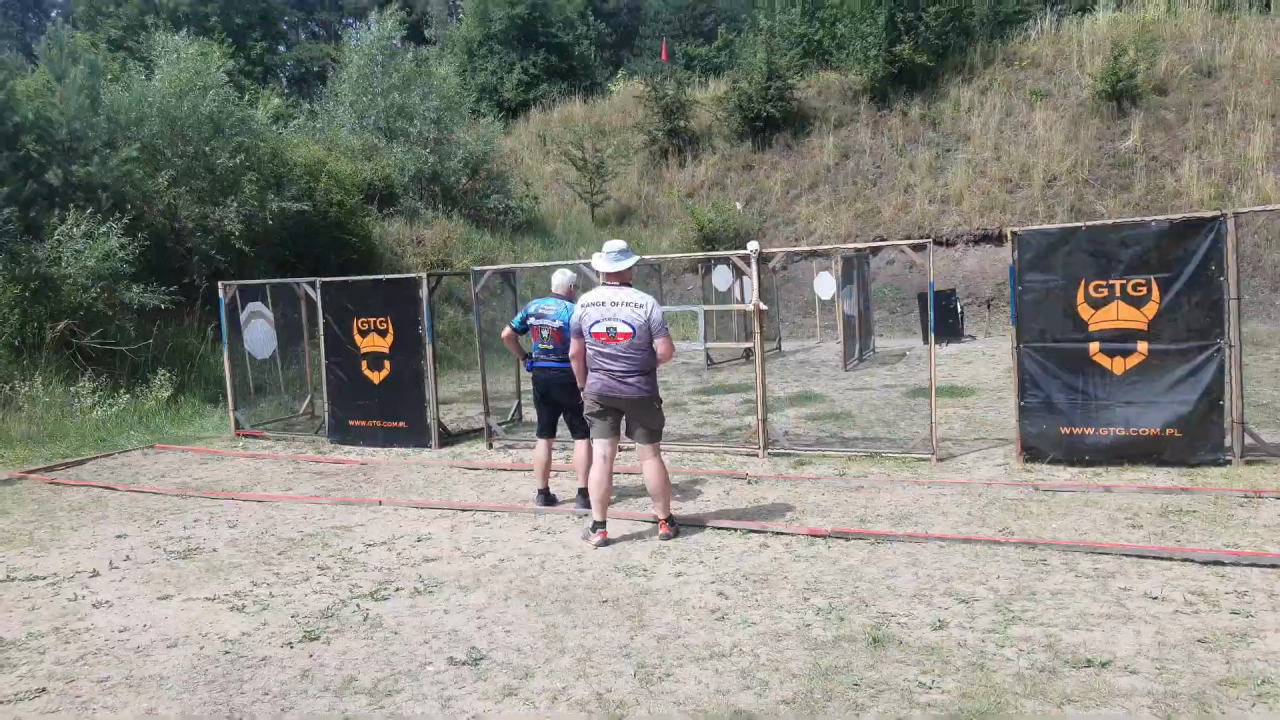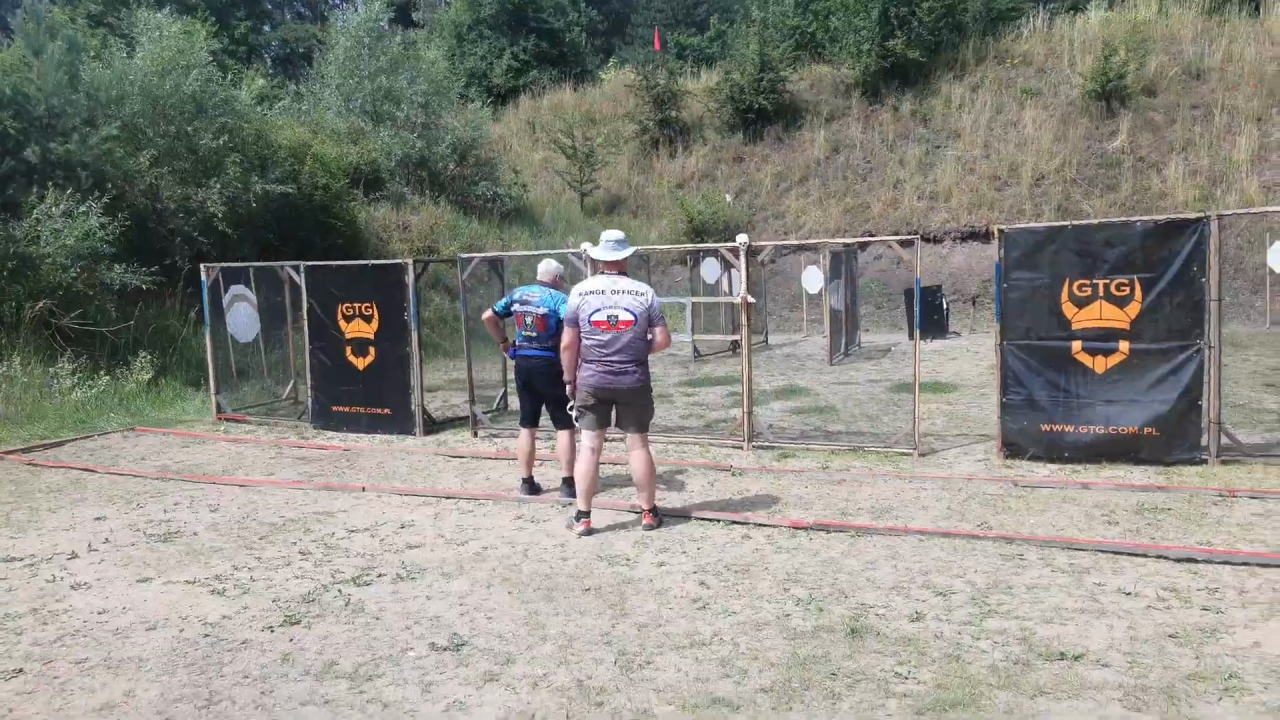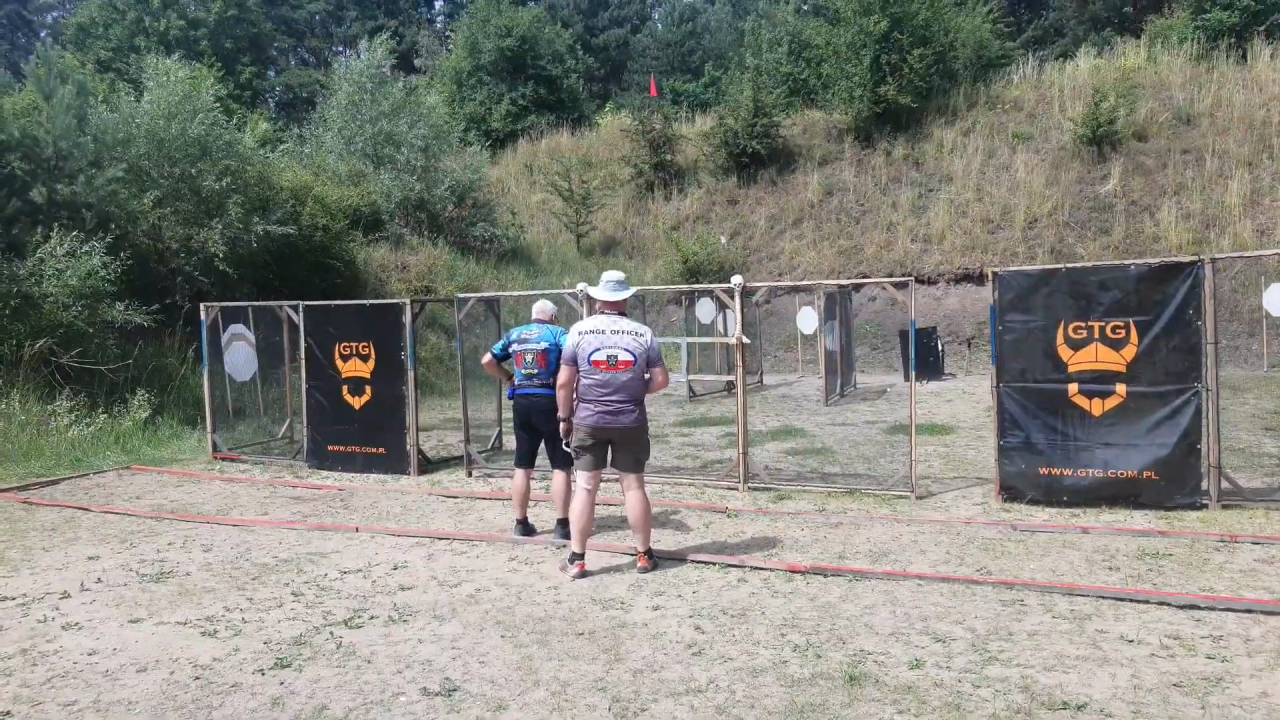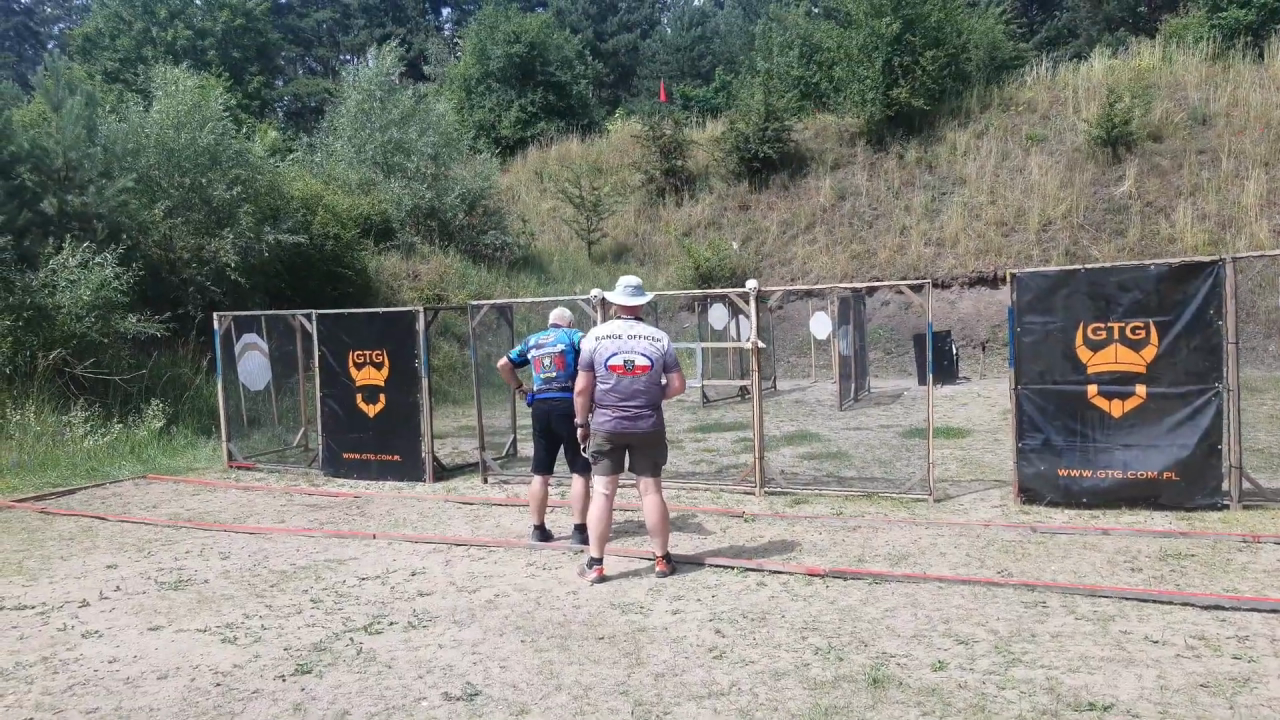
dt=0.5s
person 1, frame 1
left shoulder: (585, 303)
right shoulder: (645, 303)
left elbow: (575, 353)
right elbow: (665, 352)
left wrist: (584, 385)
right wrist: (647, 361)
left hip: (600, 391)
right hip: (640, 391)
left knee: (602, 457)
right knee: (650, 455)
left ankle: (598, 528)
right ankle: (665, 522)
person 1, frame 2
left shoulder: (580, 291)
right shoulder: (644, 292)
left elbow: (568, 344)
right elbow: (662, 340)
left wrist: (570, 379)
left hip: (592, 381)
right hip: (633, 381)
left knee: (589, 447)
right knee: (638, 446)
left ankle: (582, 517)
right ankle: (649, 513)
person 1, frame 3
left shoulder: (579, 330)
right shoulder: (643, 333)
left elbow: (564, 382)
right elbow: (661, 380)
left wrist: (564, 417)
left hip: (588, 420)
right hip: (631, 421)
left knee: (585, 487)
right knee: (634, 486)
left ankle: (576, 559)
right ankle: (644, 555)
person 1, frame 4
left shoulder: (596, 335)
right shoulder: (659, 338)
left elbow: (582, 388)
right elbow: (677, 385)
left wrist: (581, 422)
left hip: (606, 425)
right hip: (648, 426)
left knee: (602, 492)
right knee: (651, 490)
left ankle: (595, 564)
right ankle: (662, 559)
person 2, frame 1
left shoulder: (532, 307)
right shoulder: (572, 310)
left elbow: (507, 335)
left wrist: (525, 357)
left hip: (540, 376)
right hip: (567, 377)
left knee: (544, 437)
right knee: (582, 436)
left ankle: (542, 494)
right ankle: (583, 494)
person 2, frame 2
left shoulder: (517, 294)
right shoulder: (558, 298)
left elbow: (488, 317)
left wrist: (503, 341)
left hip: (523, 364)
right hip: (549, 365)
left knee: (527, 426)
right knee: (565, 426)
left ankle: (527, 482)
right ankle: (568, 484)
person 2, frame 3
left shoulder: (514, 334)
right shoulder: (556, 332)
left elbow: (487, 361)
left hip: (522, 403)
right hip: (550, 403)
left knee: (522, 467)
right knee: (561, 467)
left ankle: (521, 523)
right ankle: (562, 526)
person 2, frame 4
left shoulder: (532, 341)
right shoulder: (571, 335)
left elbow: (503, 364)
left wrist: (518, 387)
left hip: (541, 407)
right hip: (568, 406)
left knee: (540, 473)
right knee: (580, 472)
left ankle: (538, 529)
right ankle: (579, 531)
